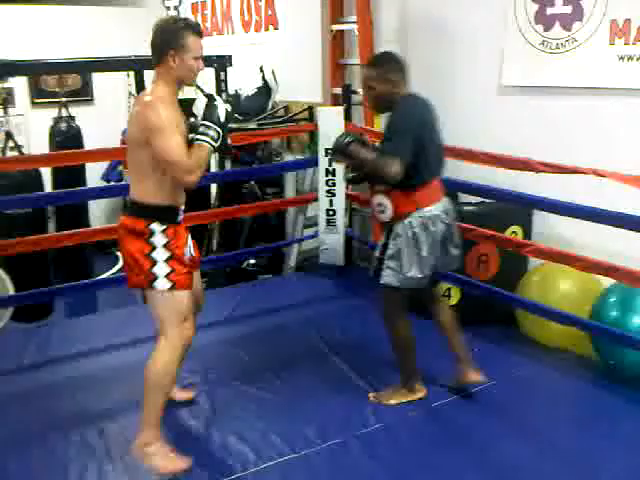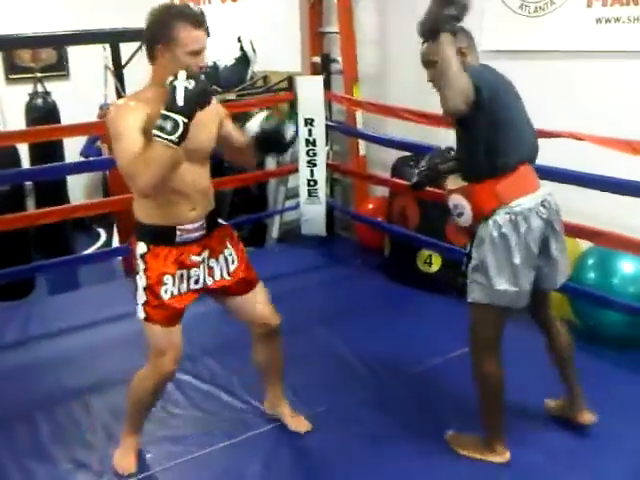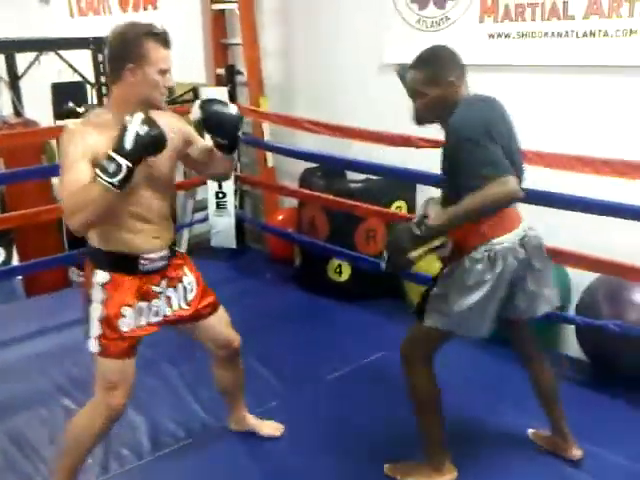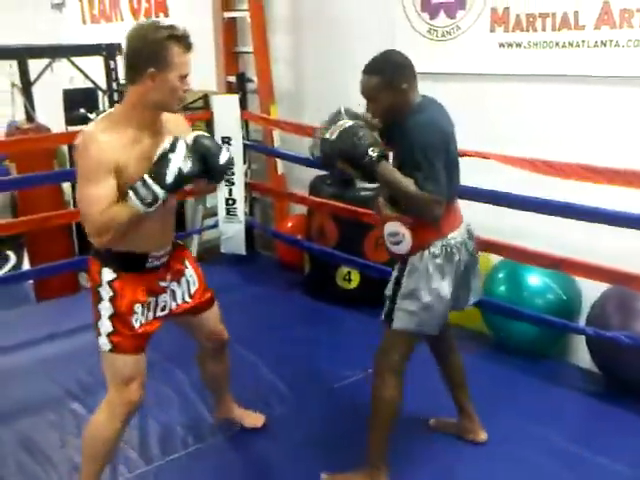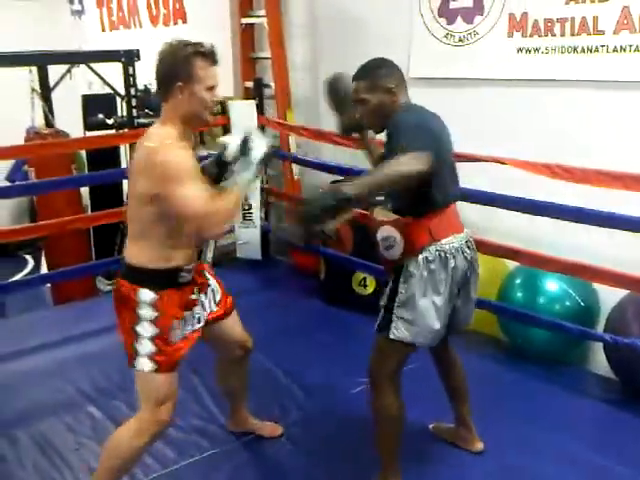
dt=1s
person 1, frame 1
left shoulder: (163, 102)
right shoulder: (154, 108)
right elbow: (188, 173)
left wrist: (207, 130)
right wrist: (209, 128)
left hip: (166, 223)
right hip: (152, 230)
left knee: (192, 301)
right knee: (178, 331)
left ankle: (164, 383)
right ankle: (148, 439)
person 1, frame 2
left shoulder: (206, 101)
right shoulder: (127, 112)
left elbow: (240, 155)
right elbow: (145, 182)
left wrist: (263, 139)
right wrist: (174, 117)
left hip: (213, 236)
right hip: (162, 249)
left knee: (267, 322)
right knee: (165, 362)
left ankle: (276, 400)
right ankle: (129, 435)
person 1, frame 3
left shoulder: (166, 123)
right shoulder: (83, 135)
left elbow: (219, 170)
right elbow: (77, 218)
left wrist: (227, 138)
right wrist: (119, 159)
left hip: (170, 268)
right hip: (120, 279)
left knee: (228, 345)
right knee: (111, 397)
left ankle: (239, 417)
person 1, frame 4
left shoulder: (174, 123)
right shoulder: (98, 141)
left elbow: (206, 182)
right elbow: (99, 230)
left wrist: (212, 163)
right wrist: (157, 183)
left hip: (172, 262)
right hip: (123, 276)
left knee: (215, 337)
right knee: (125, 395)
left ankle: (225, 407)
person 1, frame 5
left shoulder: (174, 138)
right shoulder: (163, 151)
right elbow: (214, 223)
left wrist: (225, 162)
right wrist: (247, 166)
left hip: (190, 275)
right hip: (151, 291)
left knee: (238, 345)
right knee: (157, 414)
left ankle: (240, 418)
person 2, frame 1
left shoulder: (403, 116)
right shoulder: (418, 106)
left elbow: (392, 171)
left wrist: (356, 152)
right wrist: (367, 157)
left hip: (414, 221)
right hip: (436, 210)
left knee: (394, 305)
right knee: (430, 293)
left ankle: (411, 385)
right ankle: (467, 367)
person 2, frame 2
left shoulder: (475, 80)
right shoulder: (494, 81)
left elbow: (454, 106)
left wrist: (442, 33)
right wrist: (451, 164)
left hip: (506, 219)
right hip: (536, 203)
left knee: (483, 334)
right knee: (541, 309)
left ankle: (493, 442)
right ankle: (577, 403)
person 2, frame 3
left shoulder: (465, 126)
right shoulder: (486, 107)
left elbow: (505, 190)
left wrist: (426, 225)
right wrist: (430, 113)
left hip: (481, 256)
right hip: (514, 244)
left knee: (415, 352)
right knee: (525, 344)
right ankle: (562, 437)
person 2, frame 4
left shoulder: (424, 129)
right shoulder: (422, 110)
left elbow: (430, 207)
right elbow: (386, 134)
left wrist: (372, 162)
right wrist: (358, 132)
left hip: (428, 256)
right hip: (449, 245)
left knee: (388, 362)
right knee: (436, 332)
right ankle: (469, 421)
person 2, frame 5
left shoulder: (410, 122)
right shoulder: (415, 121)
left elbow: (415, 166)
right elbow: (390, 174)
left wrist: (342, 193)
right wrist: (359, 133)
left hip: (429, 260)
right hip: (448, 251)
left knee: (383, 370)
right knee: (437, 343)
right ankle: (464, 431)
